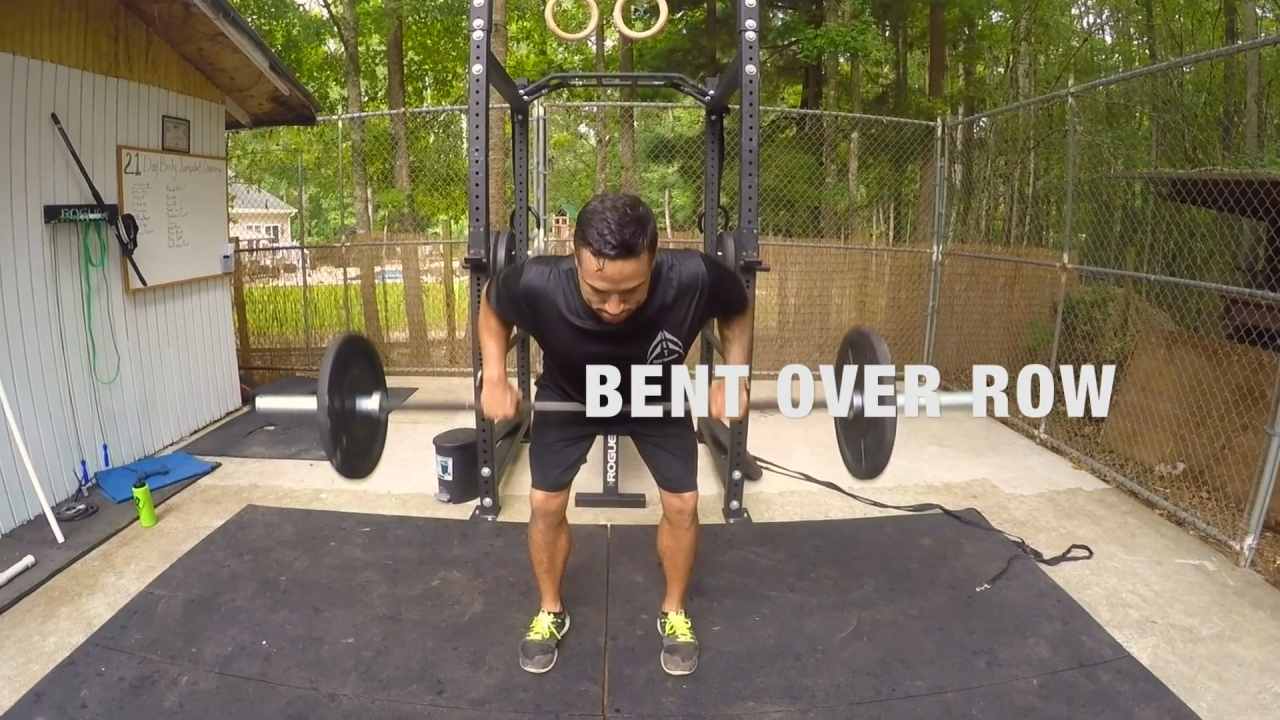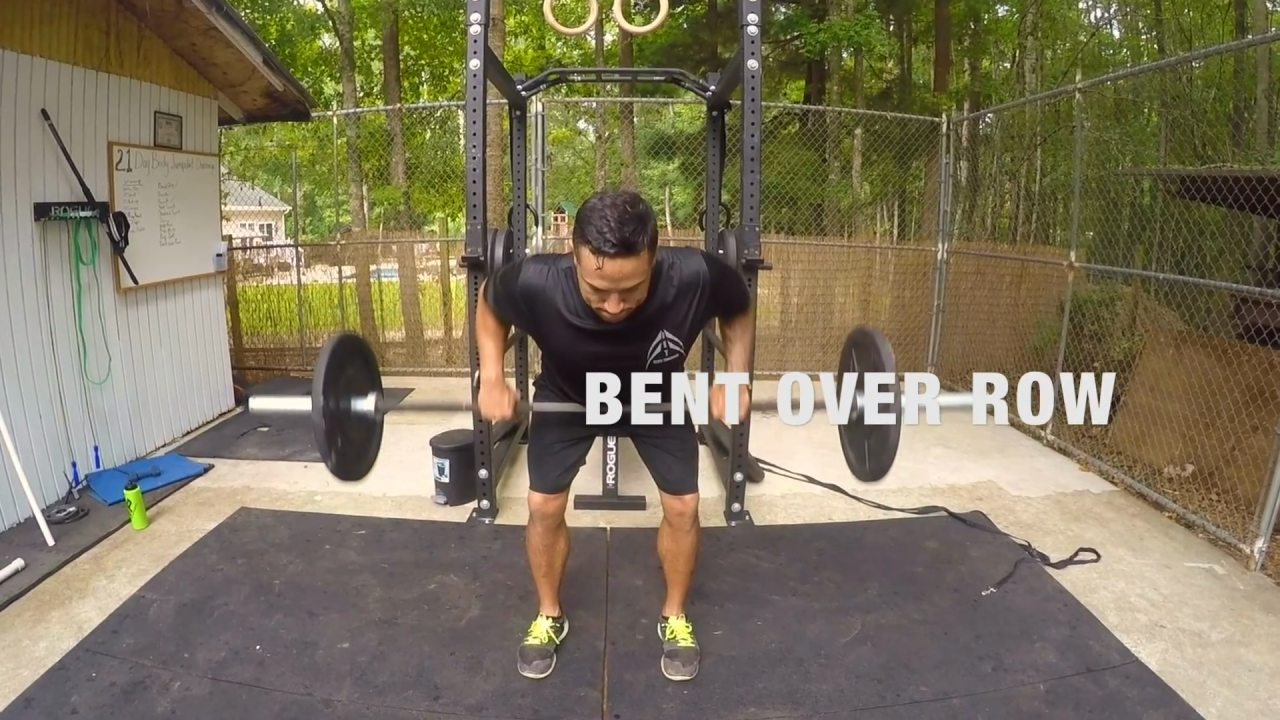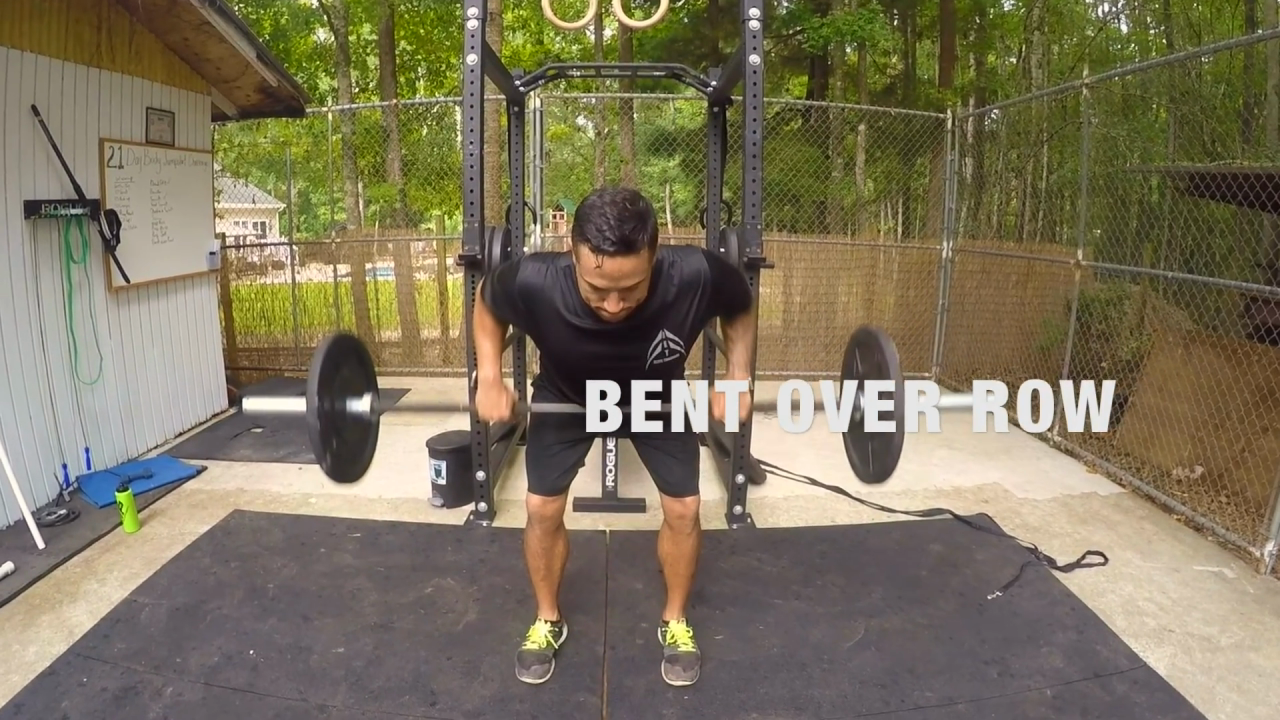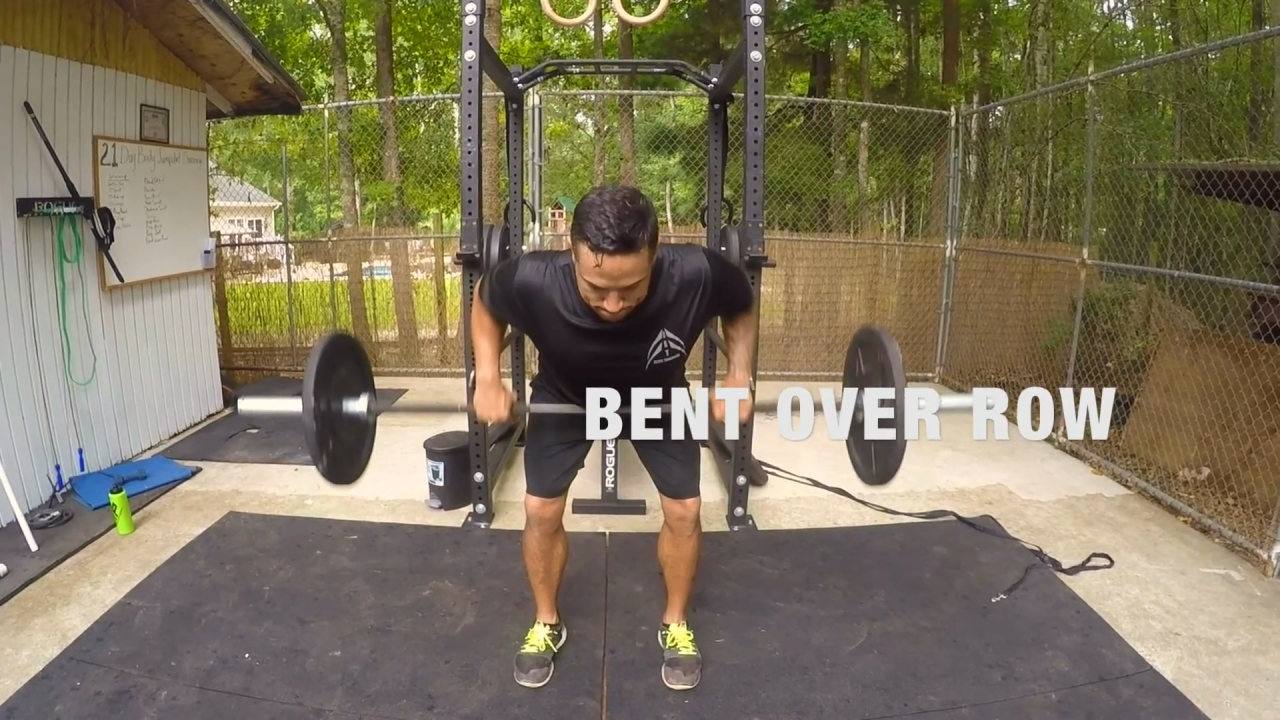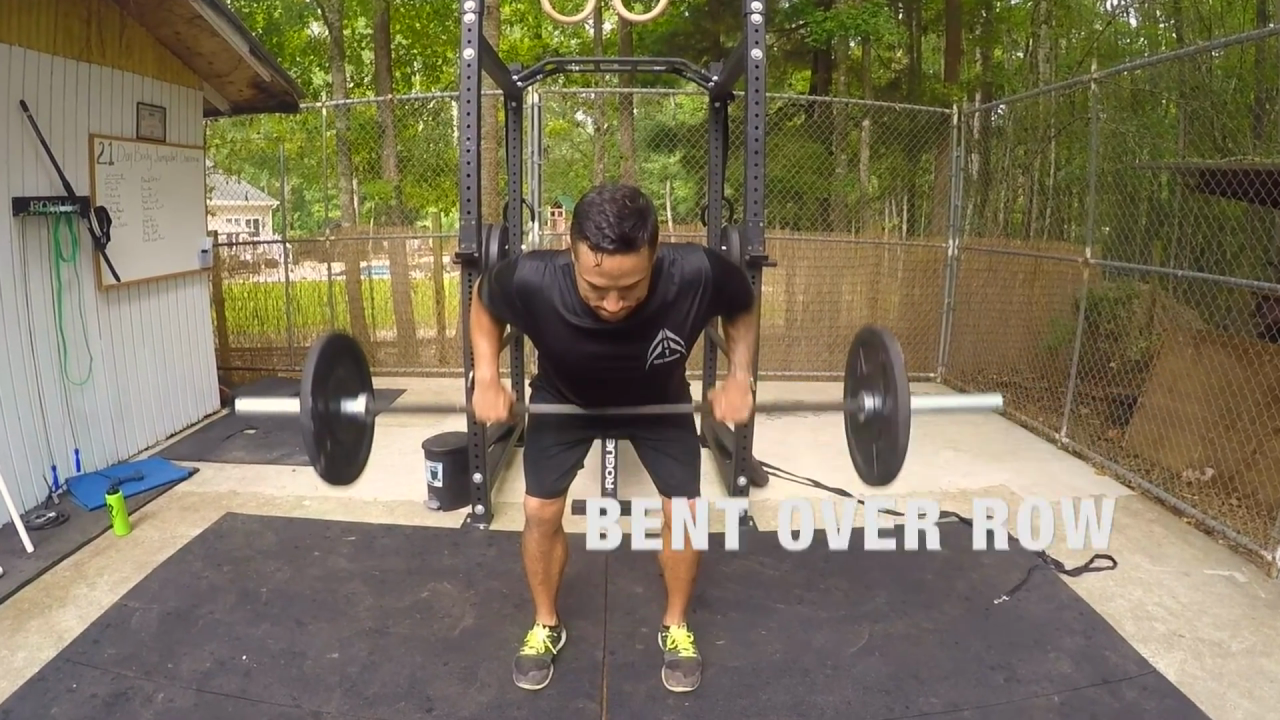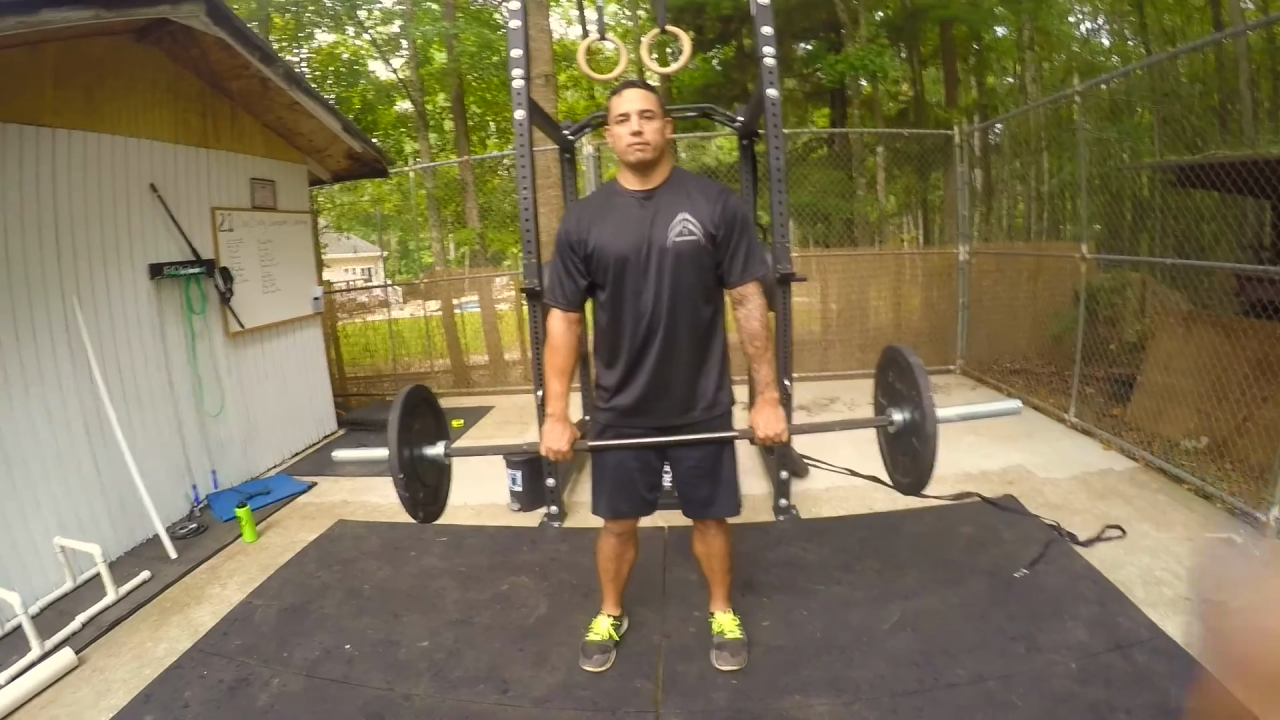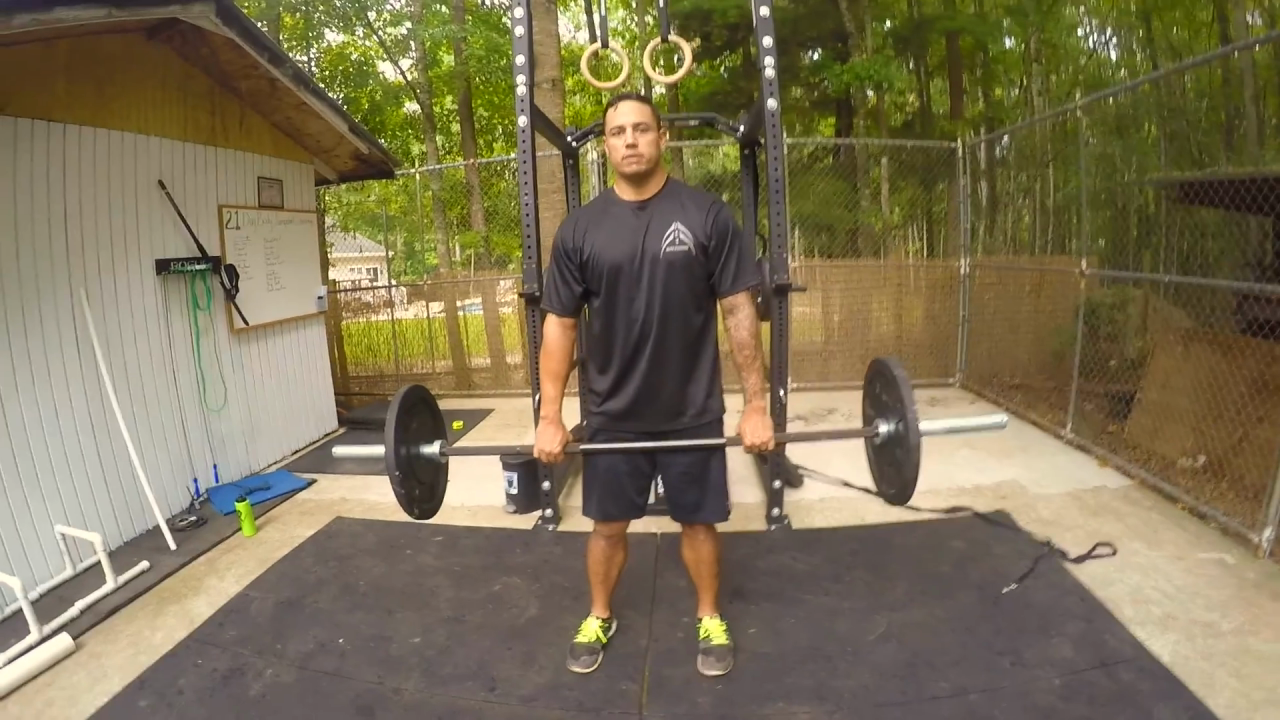
dt=0.3s
person 1, frame 1
left shoulder: (695, 278)
right shoulder: (537, 284)
left elbow: (737, 309)
right elbow: (492, 303)
left wrist: (733, 377)
right wrist: (495, 377)
left hip: (658, 397)
right hip: (568, 396)
left knee: (682, 503)
right knee: (545, 502)
left ankle: (674, 613)
right ankle: (551, 612)
person 1, frame 2
left shoulder: (696, 276)
right shoulder: (535, 282)
left elbow: (739, 308)
right elbow: (489, 303)
left wrist: (735, 378)
right wrist: (492, 378)
left hip: (658, 398)
right hip: (566, 397)
left knee: (683, 505)
right knee: (543, 504)
left ankle: (674, 617)
right ankle: (549, 616)
person 1, frame 3
left shoulder: (696, 274)
right shoulder: (533, 281)
left elbow: (740, 307)
right elbow: (486, 302)
left wrist: (737, 377)
right wrist: (489, 378)
left hip: (659, 396)
right hip: (564, 397)
left knee: (683, 507)
right knee: (541, 506)
left ankle: (675, 622)
right ankle: (547, 621)
person 1, frame 4
left shoulder: (697, 274)
right shoulder: (531, 280)
left elbow: (742, 307)
right elbow: (484, 301)
left wrist: (738, 378)
right wrist: (487, 378)
left hip: (659, 397)
right hip: (563, 398)
left knee: (684, 510)
right knee: (541, 508)
left ankle: (675, 625)
right ankle: (546, 623)
person 1, frame 5
left shoulder: (698, 274)
right shoulder: (530, 279)
left elbow: (743, 307)
right elbow: (484, 302)
left wrist: (739, 378)
right wrist: (487, 379)
left hip: (659, 400)
right hip: (563, 399)
left knee: (682, 509)
right knee: (541, 510)
left ankle: (675, 627)
right ankle: (546, 626)
person 1, frame 6
left shoulder: (718, 204)
right shoulder: (583, 220)
left elbow: (749, 300)
right elbow: (563, 318)
left wrist: (768, 397)
right wrist: (555, 414)
left hip: (703, 408)
right hip: (620, 410)
left knee: (711, 518)
right knee: (617, 522)
left ankle: (722, 611)
right ankle: (610, 614)
person 1, frame 7
left shoulder: (707, 214)
right shoulder: (580, 228)
left elbow: (739, 311)
right elbow: (560, 324)
left wrist: (756, 404)
right wrist: (549, 416)
left hip: (693, 414)
right hip: (612, 415)
left knee: (699, 521)
right knee: (607, 523)
left ankle: (709, 618)
right ankle: (599, 617)
